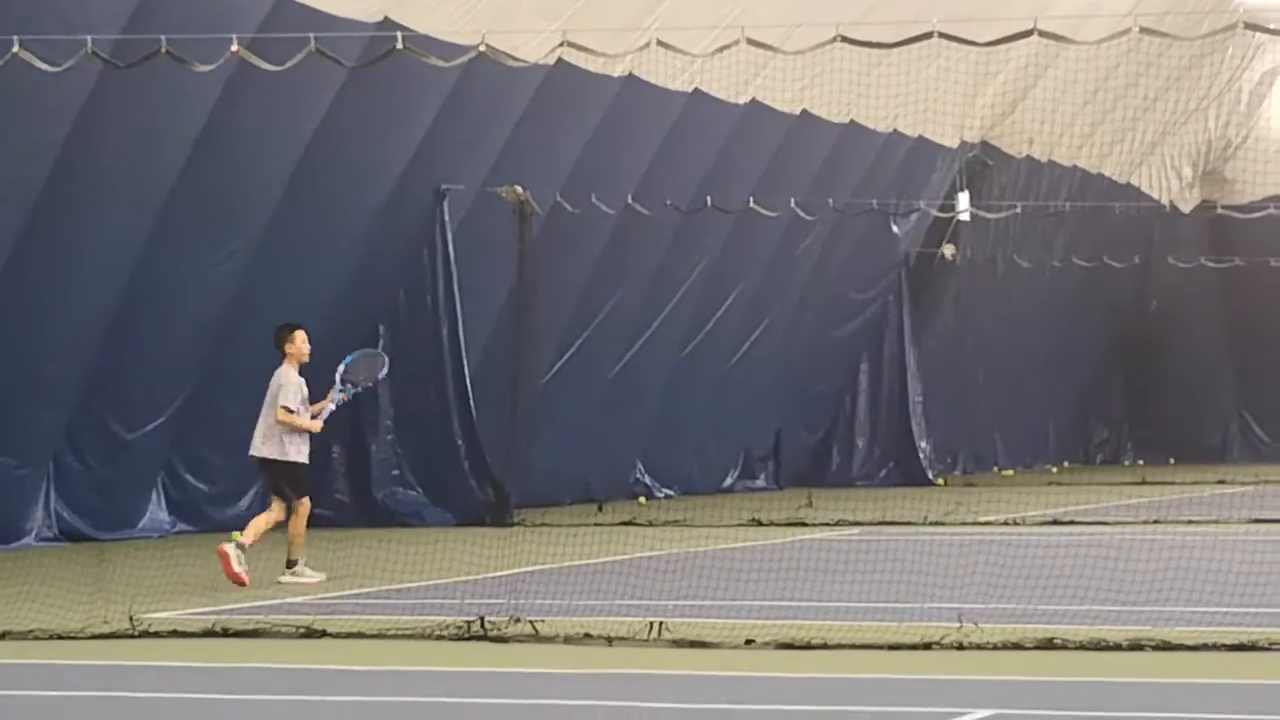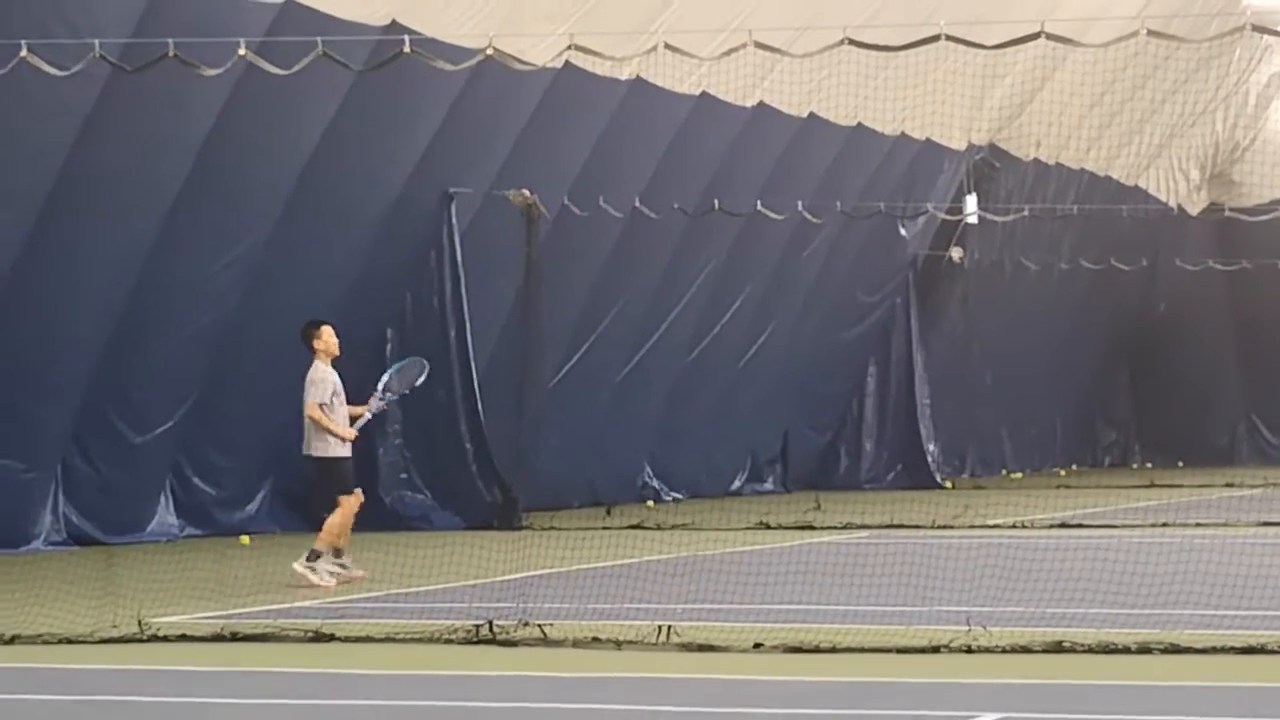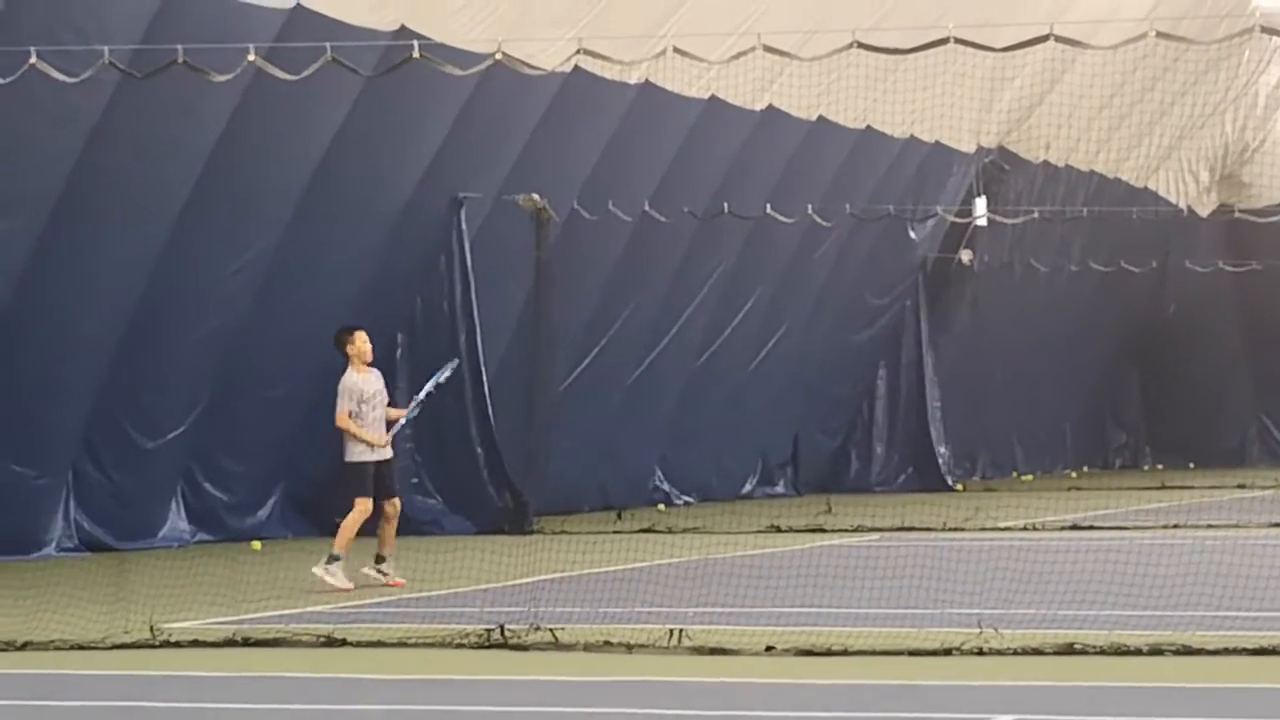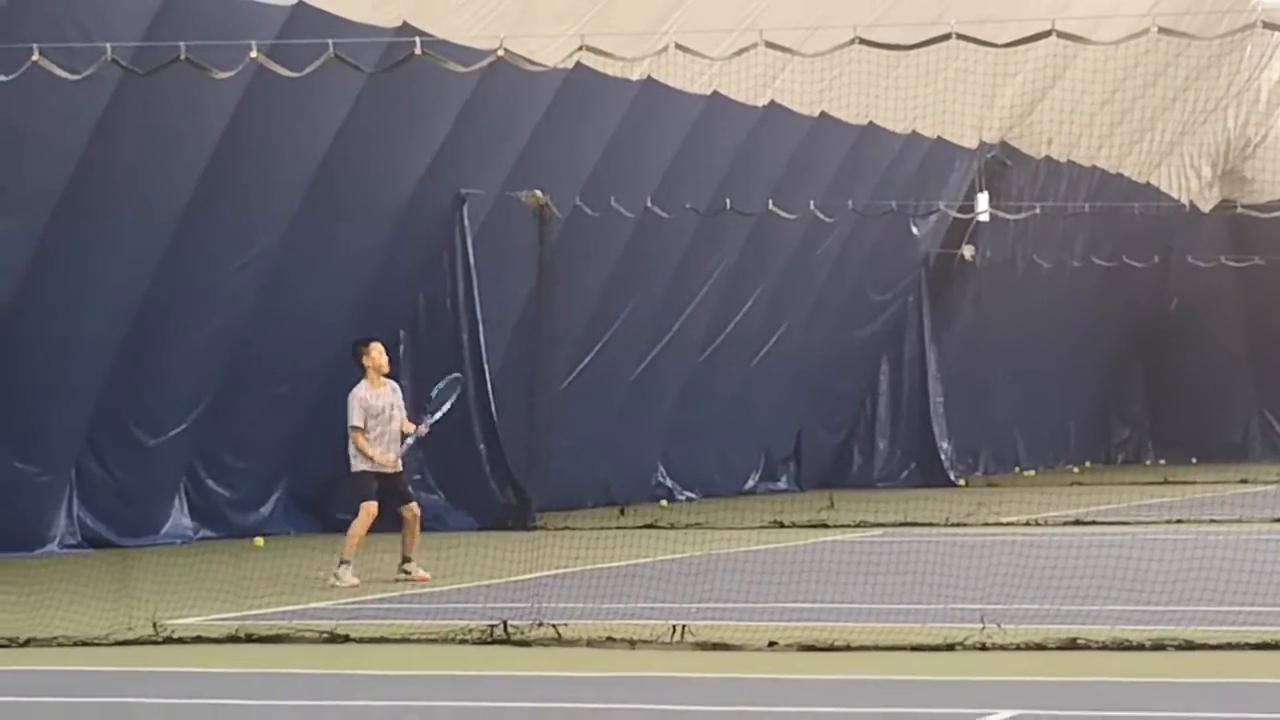
dt=0.3s
person 1, frame 1
left shoulder: (285, 376)
right shoulder: (291, 380)
right elbow: (282, 417)
left wrist: (325, 403)
right wrist: (310, 425)
left hip: (268, 453)
right hip: (285, 454)
left knee: (277, 510)
right knee: (302, 506)
left ankle: (238, 547)
right ankle: (293, 567)
person 1, frame 2
left shoulder: (330, 373)
right shoulder: (319, 374)
right elbow: (312, 411)
left wrist: (365, 409)
right wrist: (340, 431)
left hip: (337, 451)
right hip: (327, 451)
left knee: (356, 499)
right knee: (347, 505)
left ankle: (336, 557)
right ankle: (312, 562)
person 1, frame 3
left shoulder: (375, 376)
right shoulder: (349, 382)
right elbow: (341, 421)
left wrist: (404, 413)
right wrist: (370, 438)
left hip: (381, 455)
right hip: (360, 458)
left knee: (392, 510)
right knee: (363, 509)
left ankle: (379, 565)
right ankle: (331, 564)
person 1, frame 4
left shoulder: (394, 388)
right shoulder: (358, 395)
right elbow: (356, 435)
left wrist: (415, 429)
right wrist: (378, 459)
left hip: (392, 466)
right hip: (365, 466)
left knee: (411, 514)
right knee: (368, 512)
left ankle: (407, 565)
right ankle: (343, 568)
